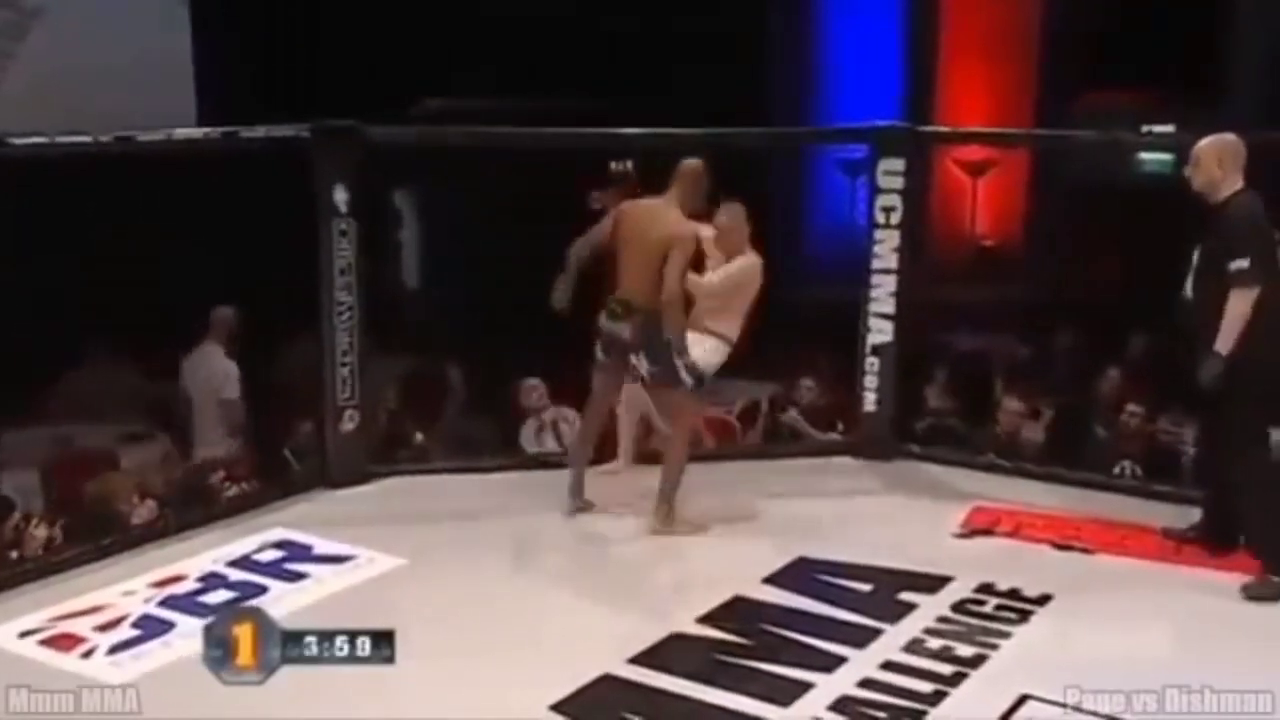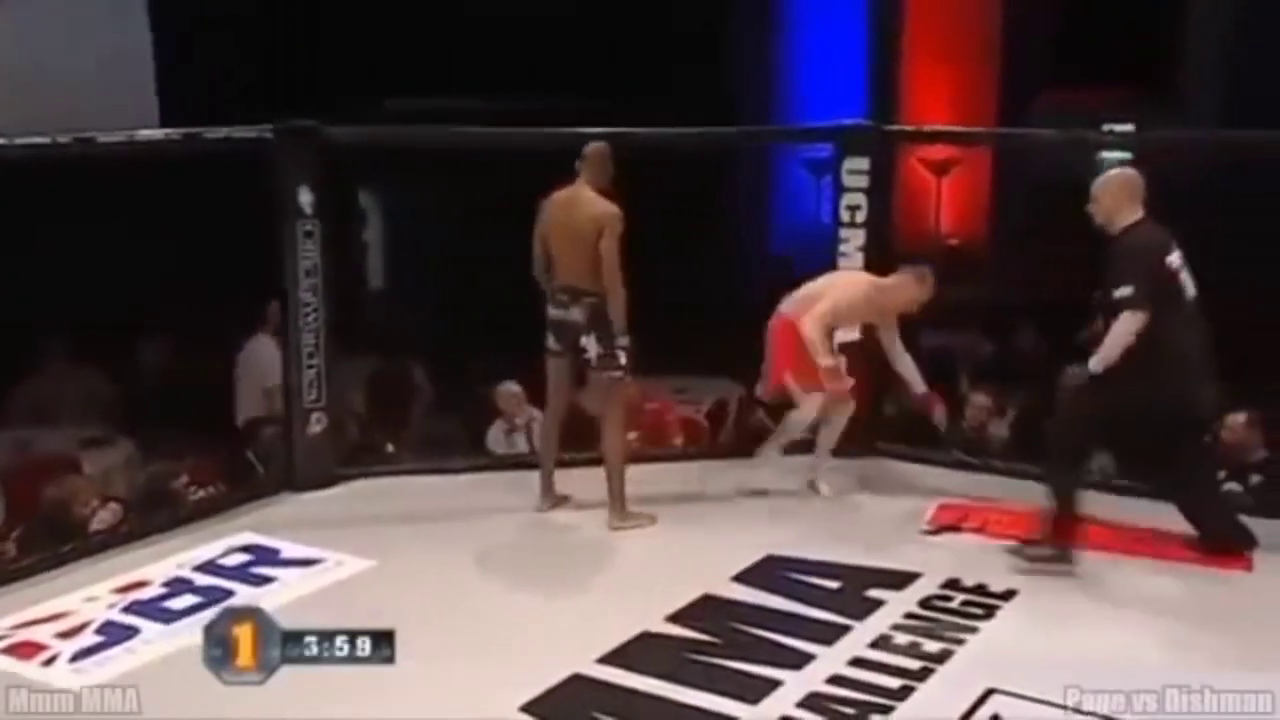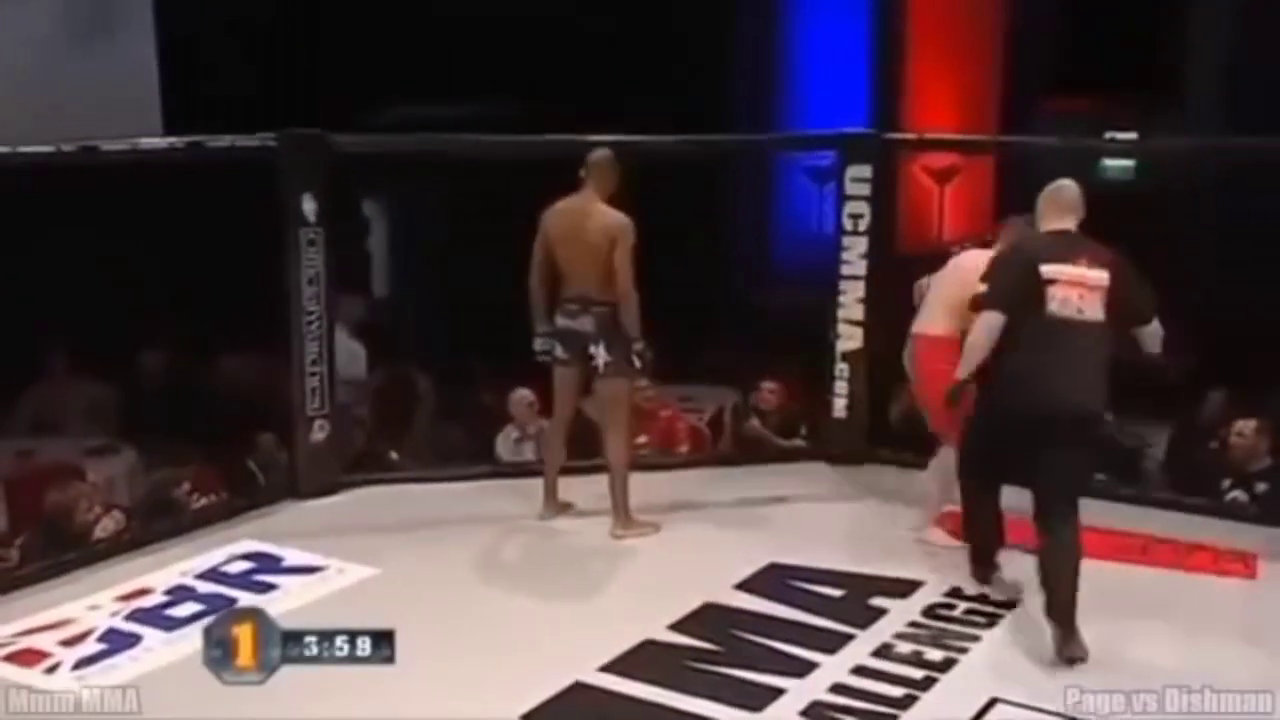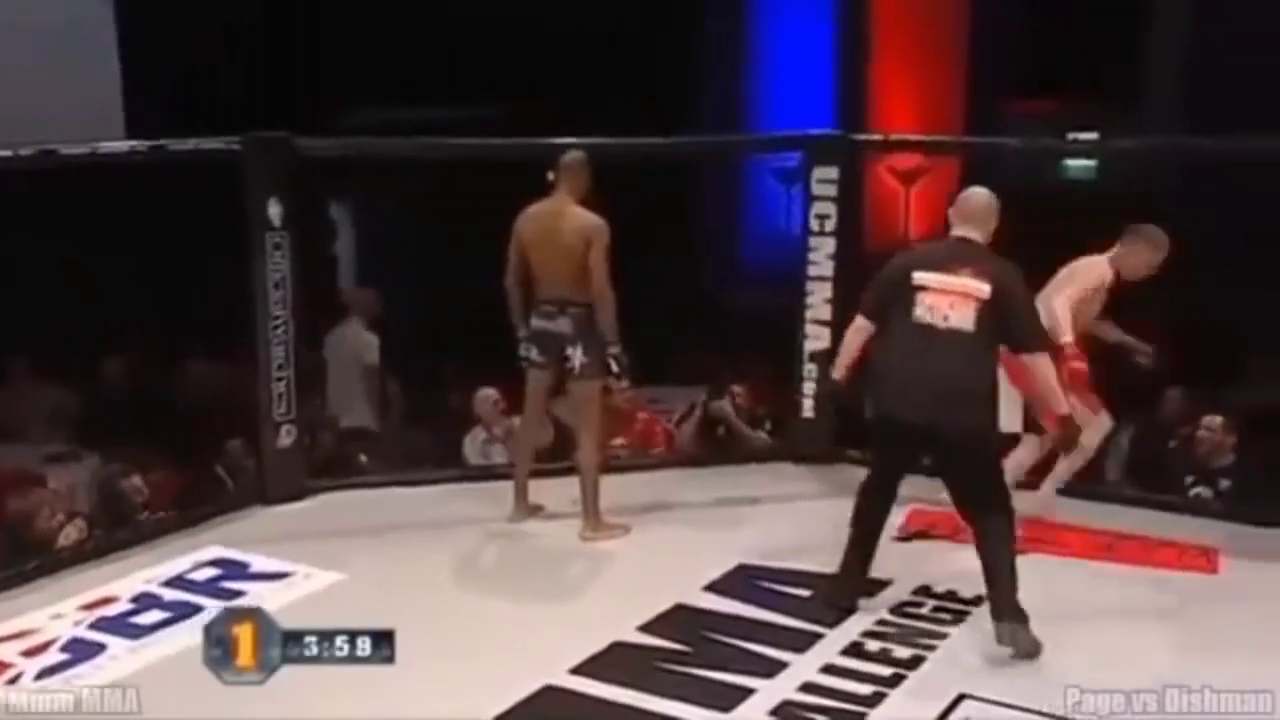
dt=0.5s
person 1, frame 1
left shoulder: (1242, 217)
right shoulder: (1236, 212)
left wrist: (1219, 354)
right wrist: (1218, 353)
right hip: (1237, 353)
right knee: (1219, 441)
right ankle: (1218, 527)
person 1, frame 2
left shoulder: (1134, 249)
right shoulder: (1152, 239)
left elbow: (1133, 318)
left wrist: (1091, 367)
left hip: (1156, 373)
right hip: (1183, 370)
left knee: (1065, 434)
right knee: (1179, 456)
left ankle: (1059, 541)
right ankle: (1223, 531)
person 1, frame 3
left shoulder: (1021, 253)
right shoulder: (1110, 264)
left elbow: (990, 319)
right elbow: (1149, 328)
left wrist: (962, 377)
right wrist: (1161, 360)
left hip: (1016, 393)
right hip: (1079, 402)
left knee: (979, 472)
right knee: (1058, 510)
left ankle: (986, 567)
right ankle: (1064, 625)
person 1, frame 4
left shoulder: (910, 261)
right shoulder: (1004, 277)
left elbow: (863, 324)
right elbow: (1034, 354)
left wrist: (836, 378)
right wrist: (1063, 413)
left hip: (897, 401)
right hip: (963, 411)
left knee: (878, 489)
right knee: (990, 511)
left ankle: (847, 585)
right ankle: (1009, 616)
person 2, frame 1
left shoulder: (627, 210)
right shoulder: (683, 232)
left elbow: (579, 249)
right elbow: (670, 297)
left wrist: (564, 283)
right wrist: (680, 349)
left hip: (612, 319)
right hip: (645, 329)
left knee: (596, 410)
right knee: (682, 420)
left ankle: (575, 494)
right ankle: (665, 513)
person 2, frame 2
left shoulder: (548, 206)
right shoulder: (608, 213)
left elbow: (540, 269)
right elbow: (612, 280)
right wrist: (621, 335)
left hip: (558, 309)
right hip: (592, 312)
left knee: (555, 406)
right knee: (613, 412)
left ankle: (547, 492)
right ankle: (618, 510)
person 2, frame 3
left shoulder: (552, 216)
right shoulder: (618, 224)
left elbow: (537, 278)
right elbow: (625, 290)
left wrist: (541, 326)
right wrist: (636, 339)
left hip: (565, 318)
right hip: (603, 322)
left knee: (560, 415)
right knee: (616, 423)
left ankle: (550, 500)
right ankle: (622, 518)
person 2, frame 4
left shoulder: (525, 219)
right shoulder: (593, 225)
left elbow: (512, 282)
right elbow: (601, 291)
left wrist: (522, 329)
right wrist: (612, 342)
left hip: (541, 320)
right hip: (578, 323)
left knee: (531, 416)
right knee: (587, 426)
left ankle: (520, 503)
right ankle: (592, 520)
person 3, frame 1
left shoulder: (749, 264)
right shoulder: (714, 242)
left elbow: (702, 288)
left hip: (712, 341)
right hip: (690, 331)
right knee: (632, 385)
right ankle: (624, 458)
person 3, frame 2
left shoulder: (883, 309)
right shoulder: (857, 290)
left elbow: (897, 353)
right elbow: (809, 324)
left wrist: (924, 394)
right wrist: (828, 368)
left hip: (815, 333)
right hip: (788, 329)
left knee: (844, 405)
right knee: (813, 406)
left ankle: (816, 475)
right ankle: (772, 447)
person 3, frame 3
left shoulder: (968, 260)
left elbow: (923, 286)
left hip: (923, 346)
right hip: (937, 353)
right knee: (960, 439)
right ankle: (927, 524)
person 3, frame 4
left shoulder: (1099, 270)
right shoulder: (1098, 271)
left elbow: (1093, 322)
right elbow: (1060, 301)
left wrist: (1129, 343)
right wrist: (1069, 349)
left knee: (1044, 436)
right knee: (1100, 422)
right ankle: (1044, 499)
